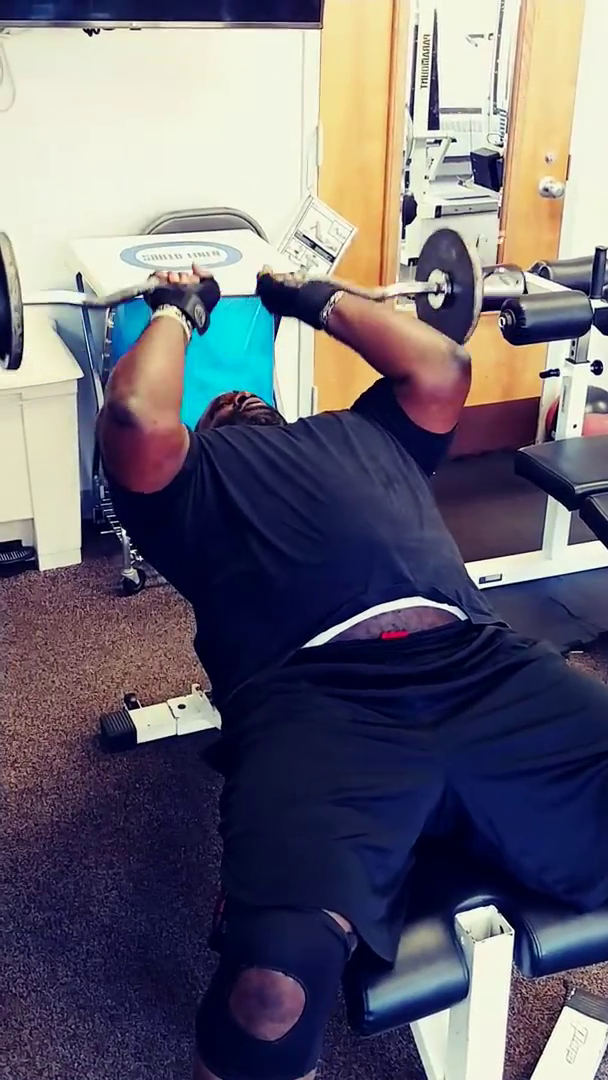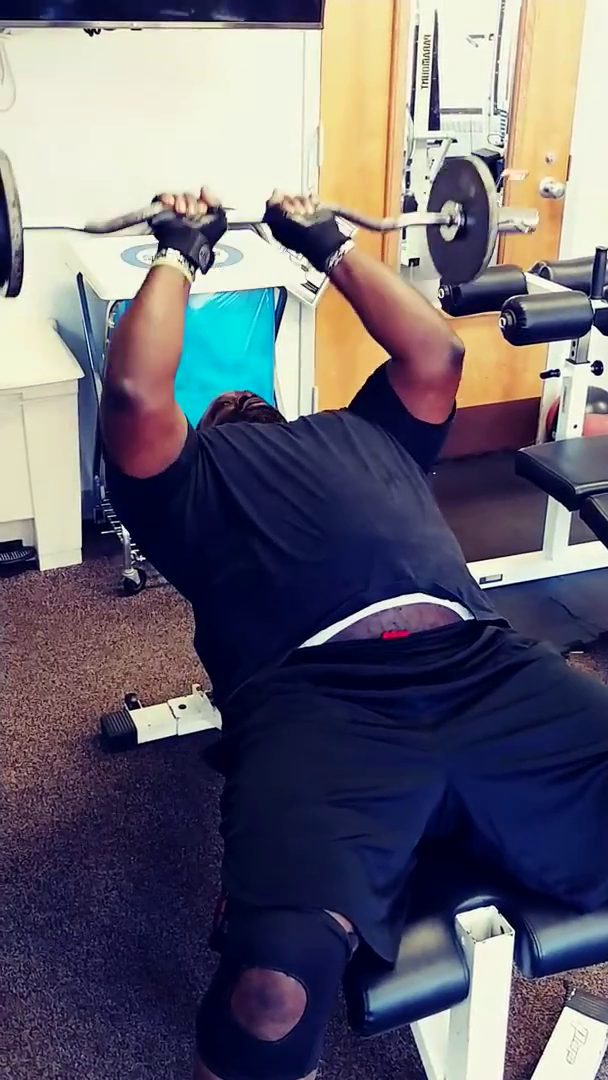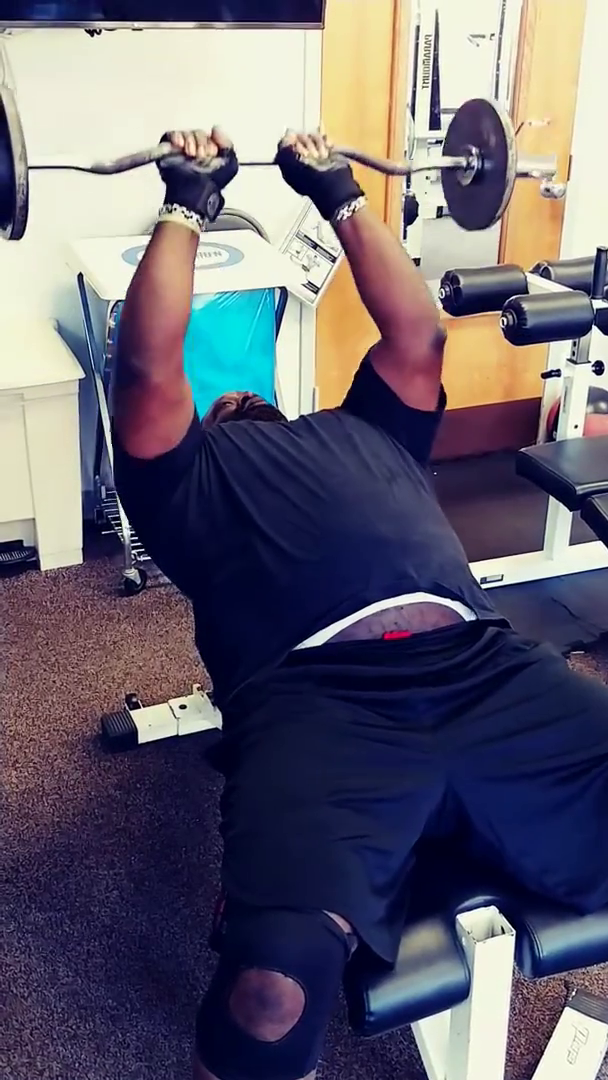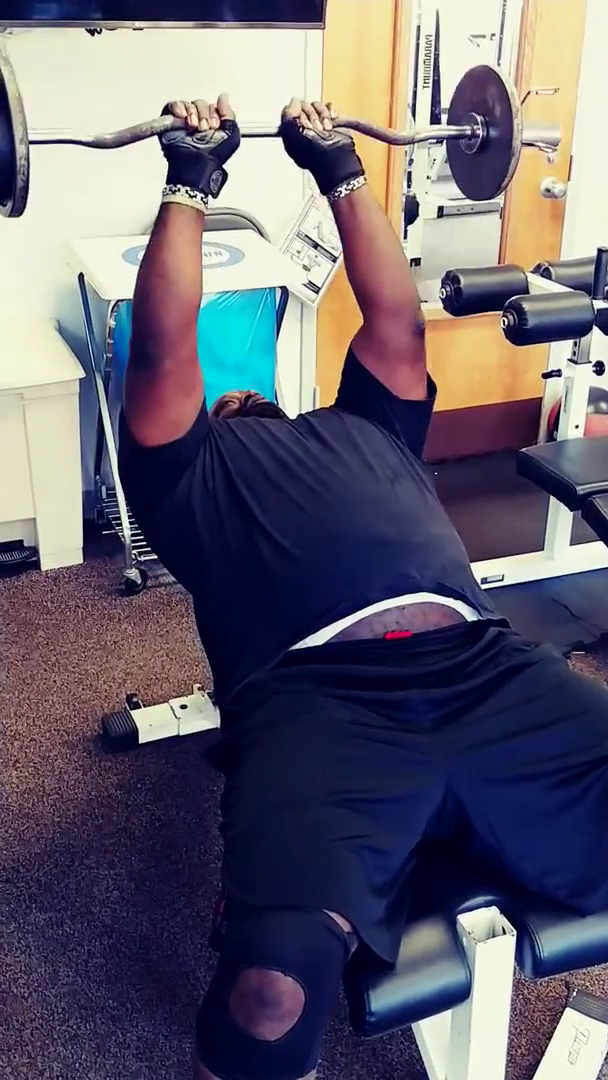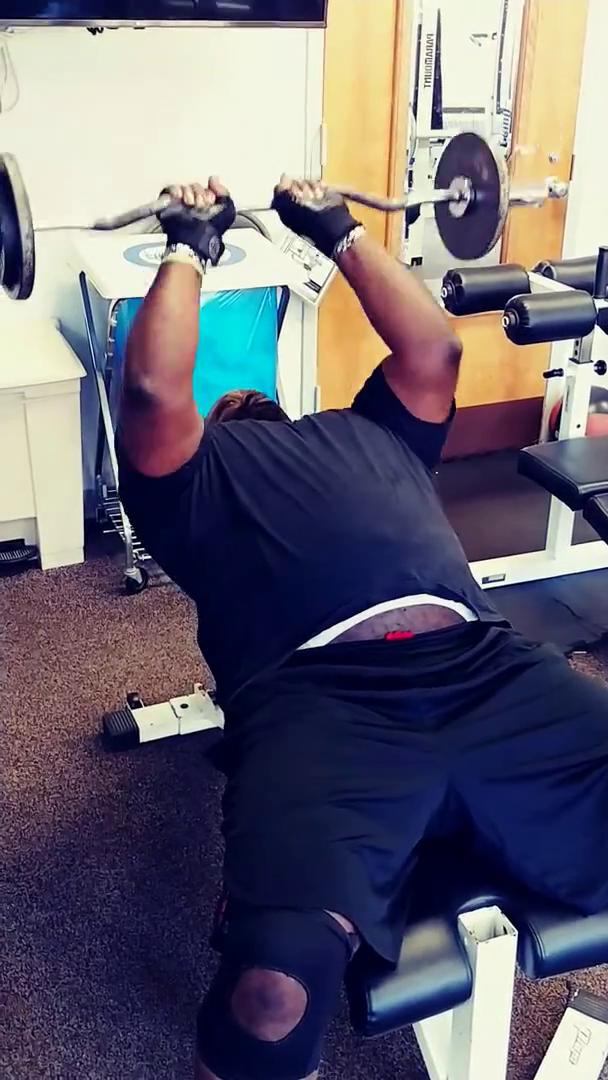
dt=0.2s
person 1, frame 1
left shoulder: (358, 433)
right shoulder: (194, 472)
left elbow: (443, 367)
right elbow: (134, 420)
left wrist: (324, 302)
right wrist: (175, 312)
left hip: (481, 664)
right hip: (313, 698)
right knee: (274, 981)
person 1, frame 2
left shoulder: (361, 431)
right shoulder: (192, 475)
left elbow: (435, 350)
right elbow: (134, 396)
left wrist: (329, 246)
right wrist: (176, 255)
left hip: (485, 667)
right hip: (314, 699)
right knee: (274, 983)
person 1, frame 3
left shoulder: (362, 434)
right shoulder: (192, 478)
left elbow: (416, 332)
right elbow: (147, 364)
left wrist: (341, 198)
right wrist: (186, 208)
left hip: (486, 667)
right hip: (315, 699)
right knee: (273, 984)
person 1, frame 4
left shoulder: (365, 431)
right shoulder: (194, 475)
left elbow: (394, 320)
right elbow: (162, 349)
left wrist: (341, 171)
right wrist: (190, 184)
left hip: (485, 667)
right hip: (314, 700)
right knee: (274, 982)
person 1, frame 5
left shoulder: (365, 432)
right shoulder: (196, 479)
left elbow: (429, 351)
right elbow: (155, 393)
left wrist: (339, 232)
right wrist: (188, 248)
left hip: (485, 667)
right hip: (317, 700)
right knee: (275, 982)
